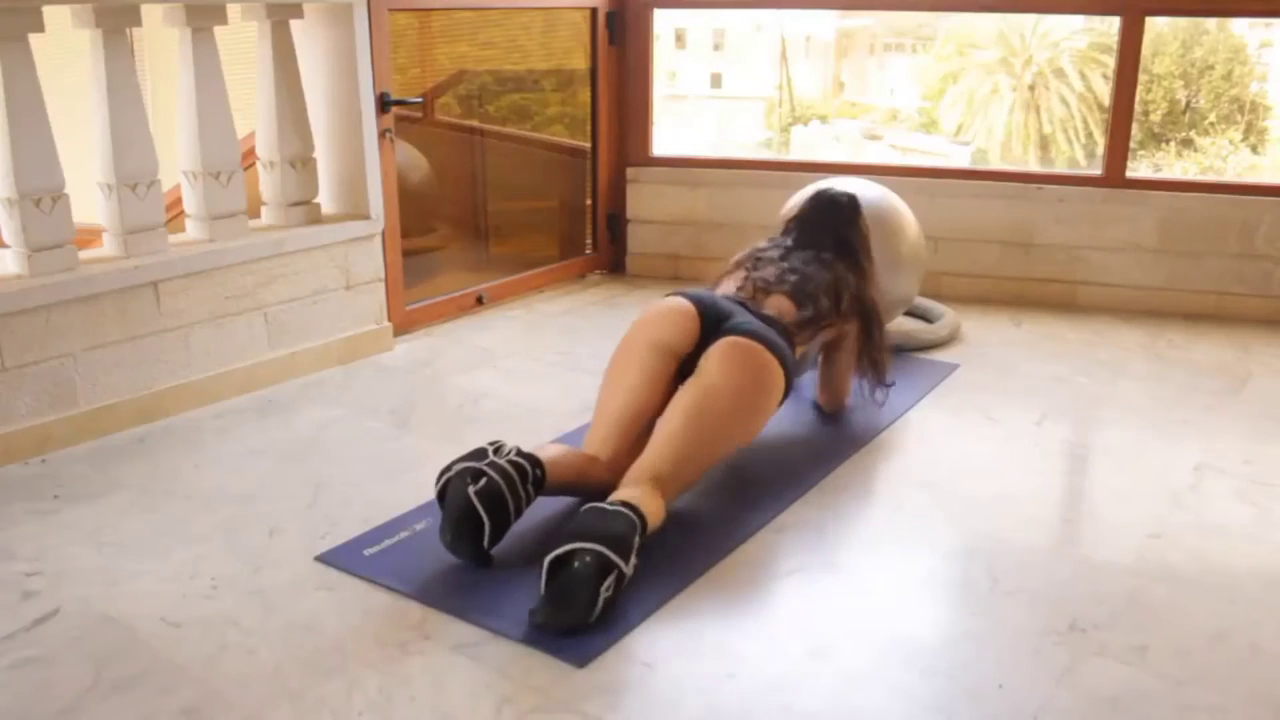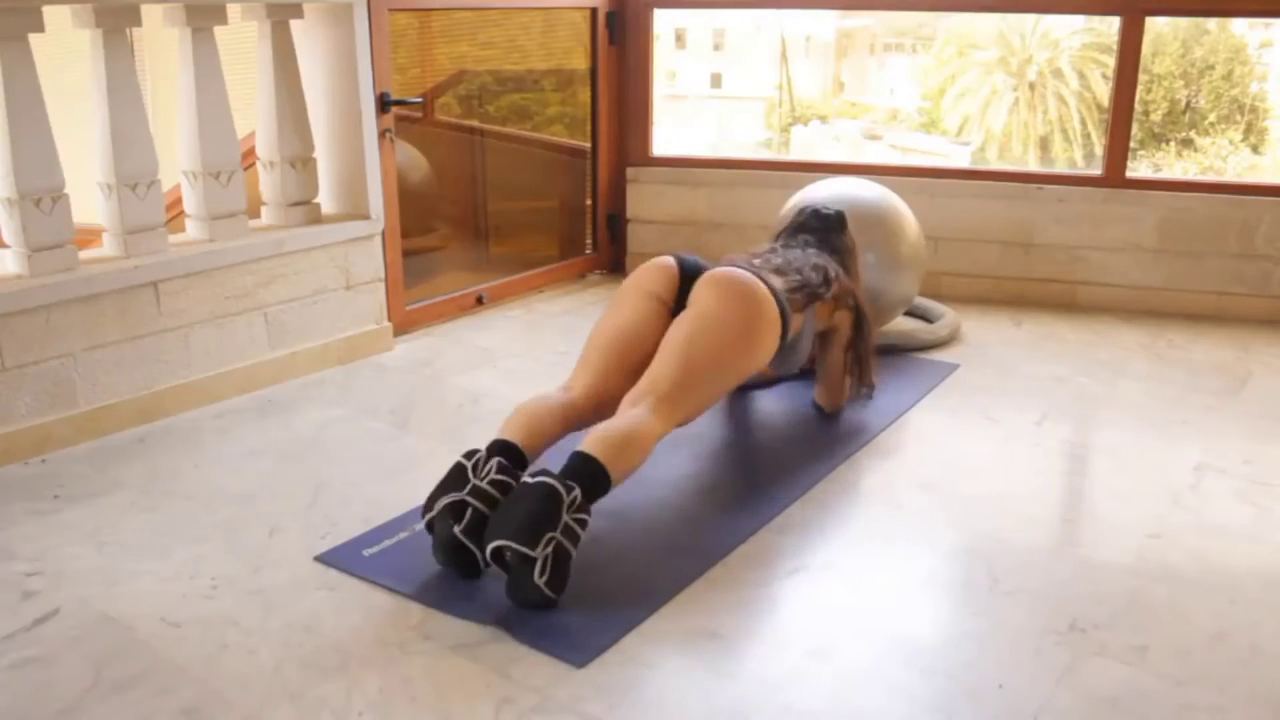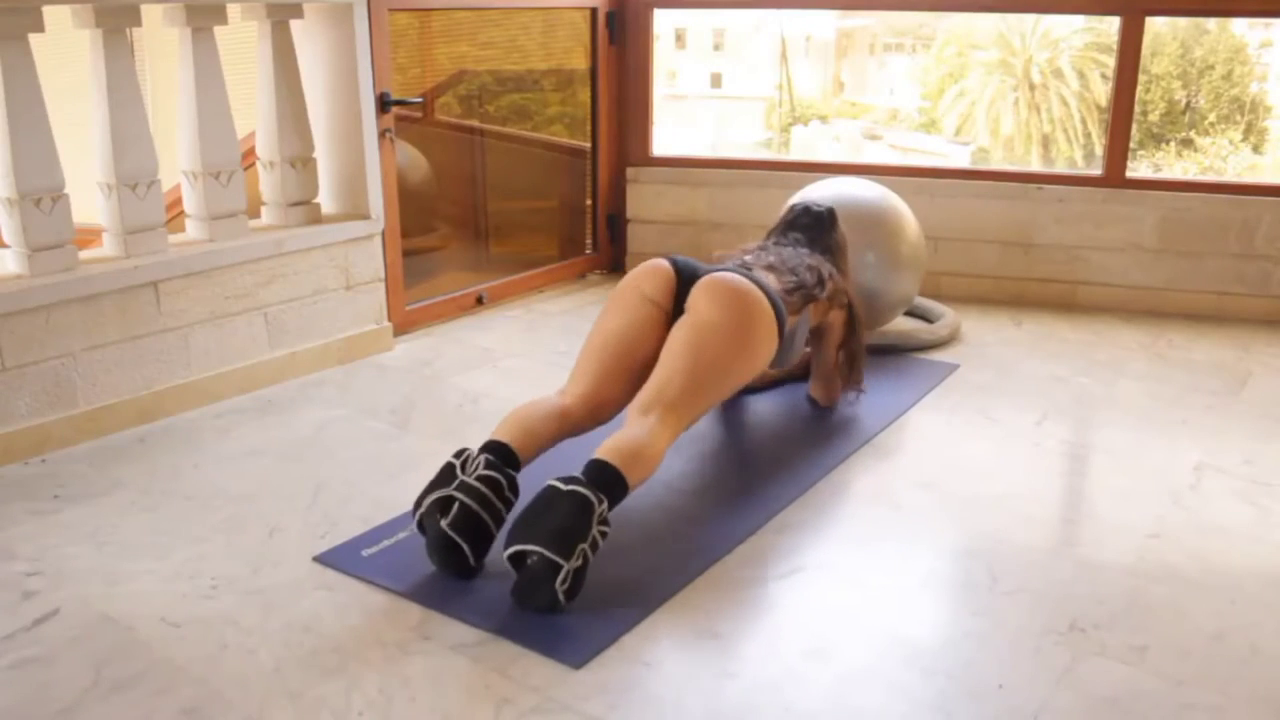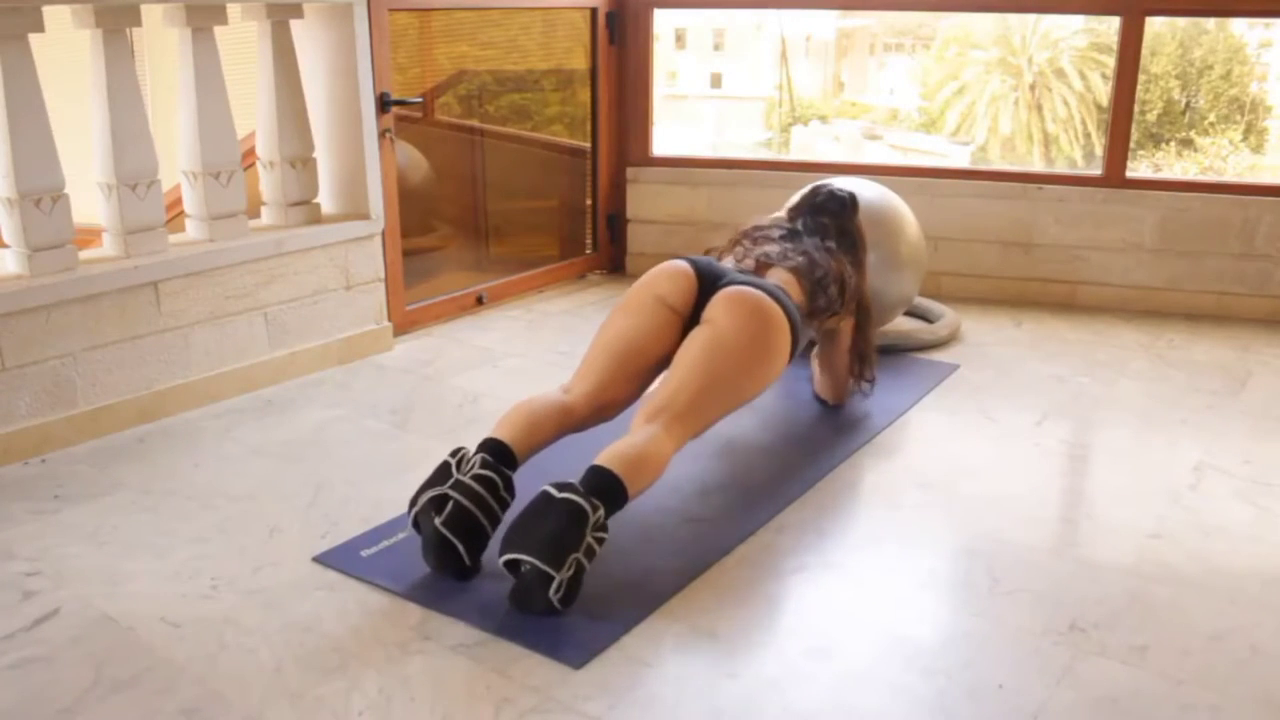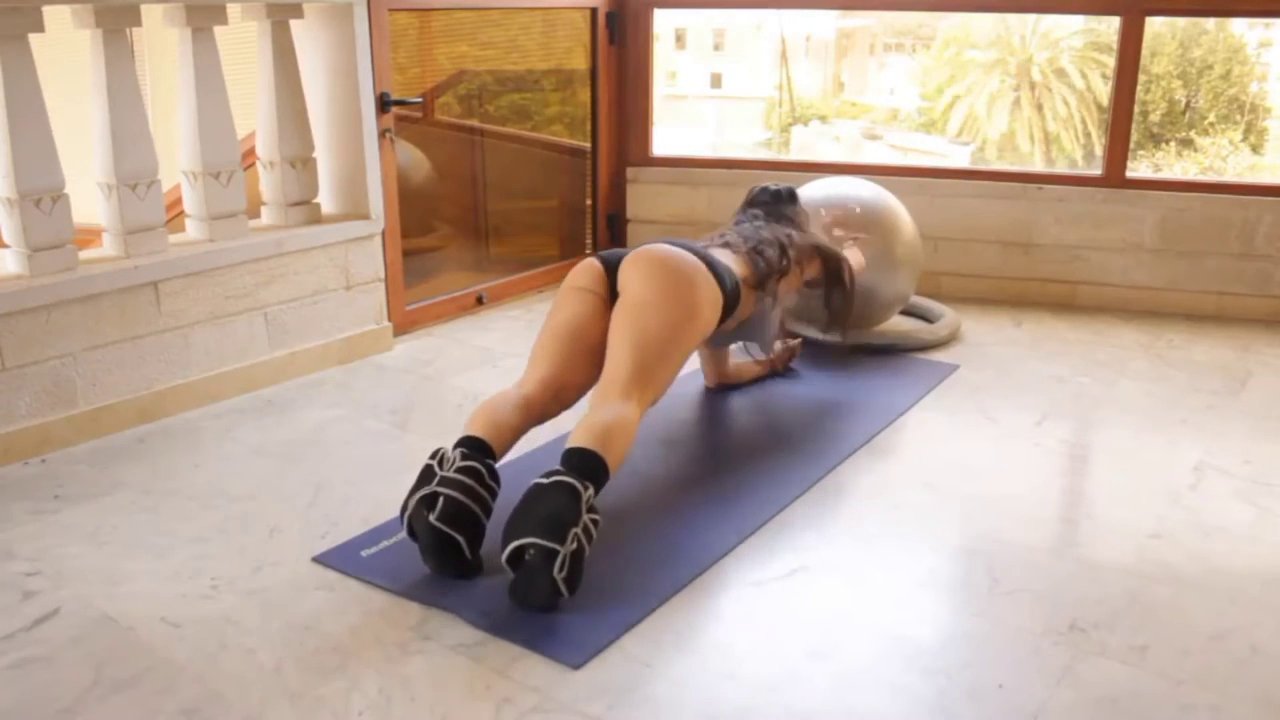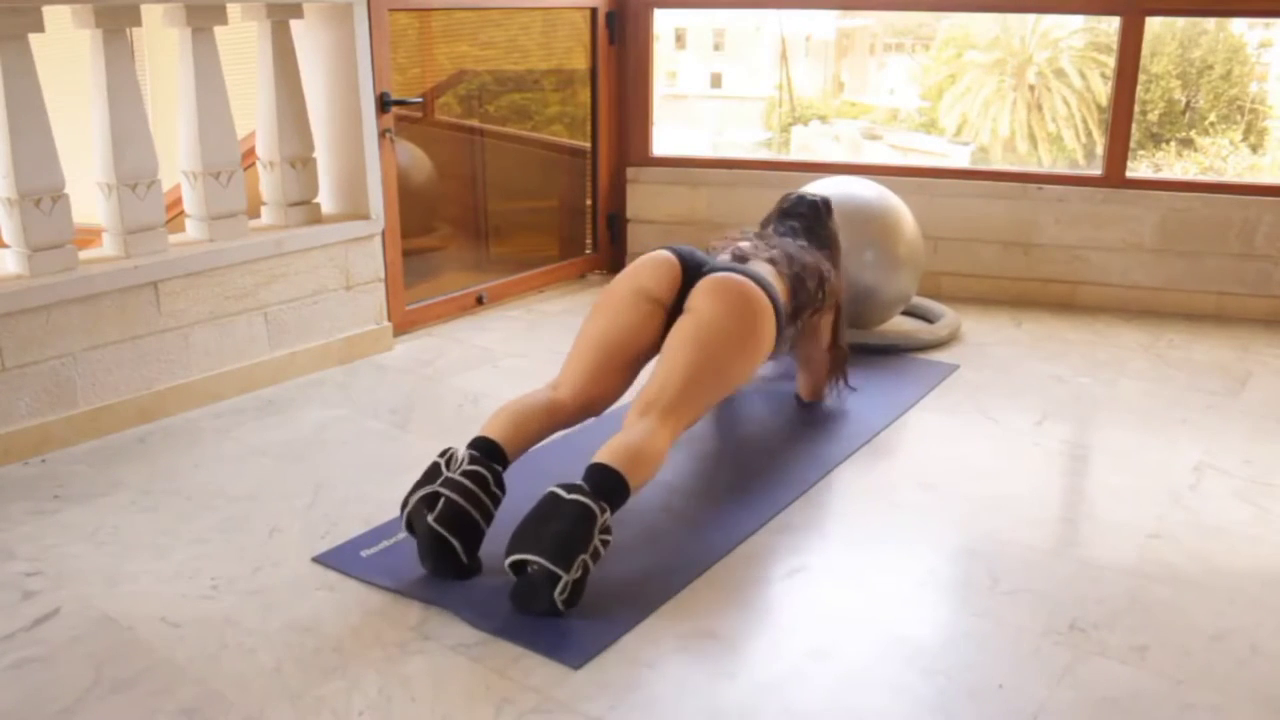
dt=0.7s
person 1, frame 1
left shoulder: (756, 254)
right shoulder: (849, 296)
right elbow: (832, 401)
left hip: (680, 309)
right hip: (753, 354)
left knee: (597, 464)
right knee: (643, 486)
left ankle: (516, 469)
right ankle: (611, 530)
person 1, frame 2
left shoulder: (759, 259)
right shoulder: (838, 291)
left elbow: (733, 372)
right elbow: (831, 401)
left wrist: (783, 363)
right wrist: (805, 358)
left hip: (671, 273)
right hip: (736, 297)
left knee: (579, 399)
right knee: (647, 411)
left ankle: (493, 470)
right ankle: (562, 497)
person 1, frame 3
left shoulder: (745, 255)
right shoulder: (830, 287)
left elbow: (724, 374)
right elbow: (826, 393)
left wrist: (789, 367)
right wrist: (809, 363)
left hip: (664, 274)
right hip: (740, 302)
left knee: (574, 402)
right knee: (654, 419)
left ankle: (486, 470)
right ankle: (584, 501)
person 1, frame 4
left shoulder: (762, 231)
right shoulder: (842, 279)
right elbow: (833, 394)
right wrist: (818, 363)
left hip: (682, 274)
right hip: (756, 313)
left knee: (577, 398)
right knee: (660, 427)
left ankle: (482, 471)
right ankle: (583, 507)
person 1, frame 5
left shoulder: (718, 247)
right shoulder: (795, 251)
left elbow: (715, 374)
right elbow: (846, 269)
left wrist: (766, 364)
right wrist: (847, 254)
left hip: (601, 268)
right hip: (671, 273)
left knee: (534, 393)
right knee: (621, 401)
left ankle: (463, 467)
right ankle: (567, 492)
person 1, frame 6
left shoulder: (740, 246)
right shoulder: (819, 280)
left elbow: (709, 362)
right elbow: (811, 391)
left wrist: (747, 360)
left hip: (664, 265)
right hip: (737, 301)
left knee: (567, 394)
right knee: (654, 420)
left ankle: (473, 469)
right ankle: (585, 507)
